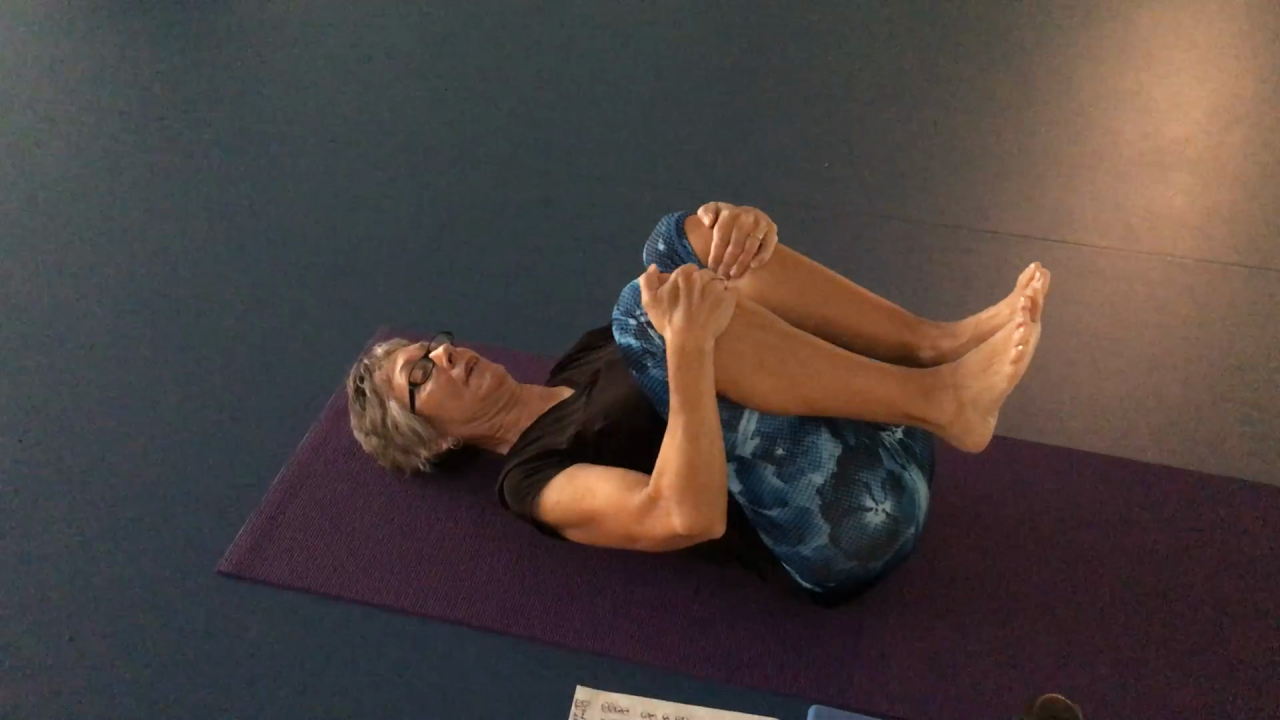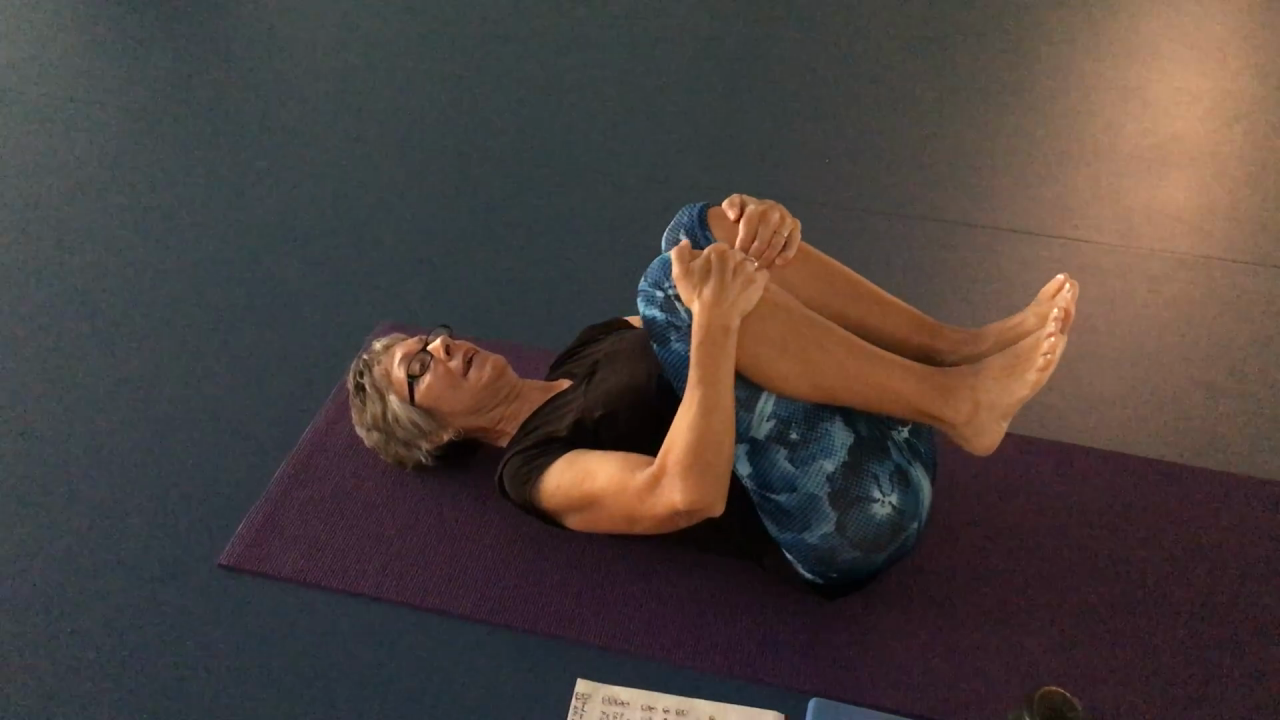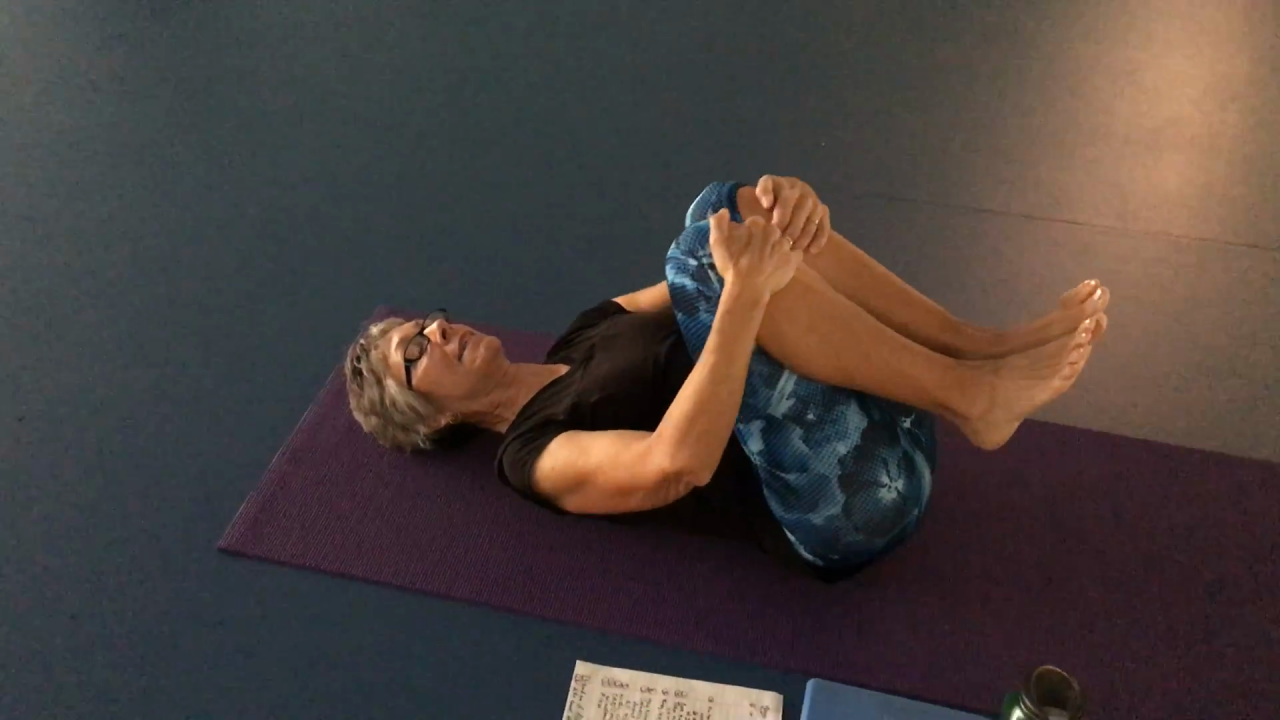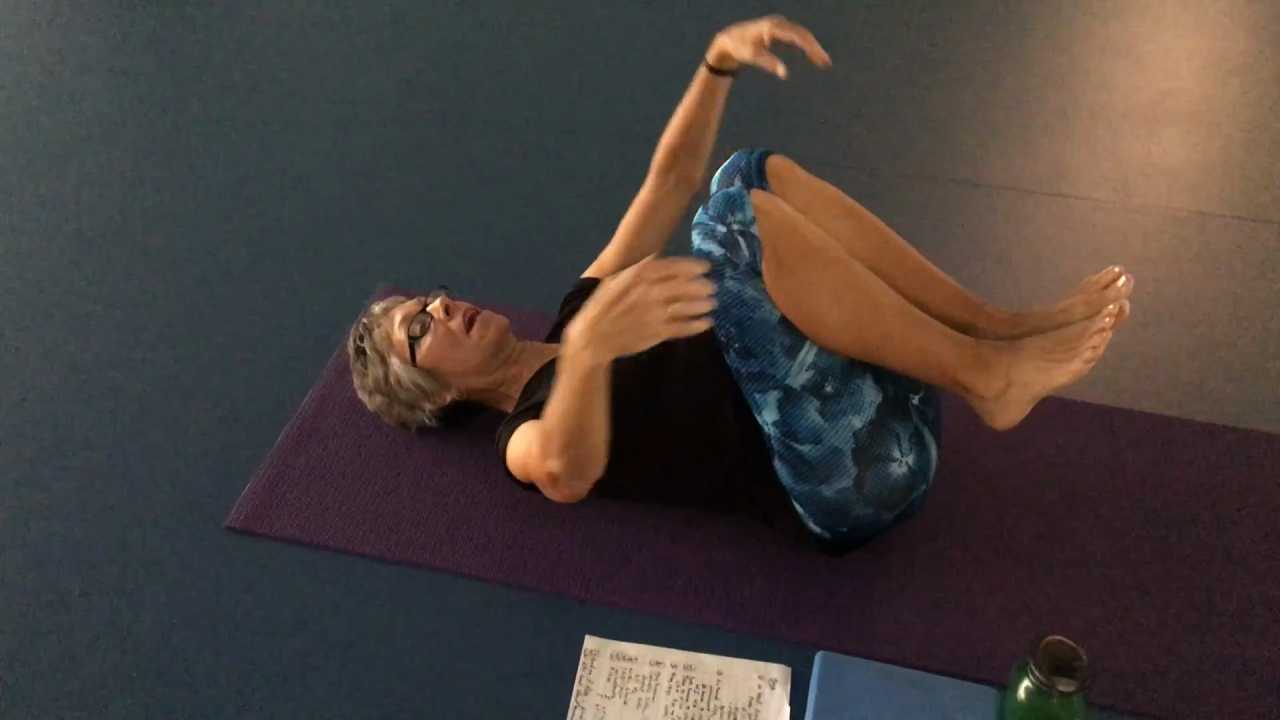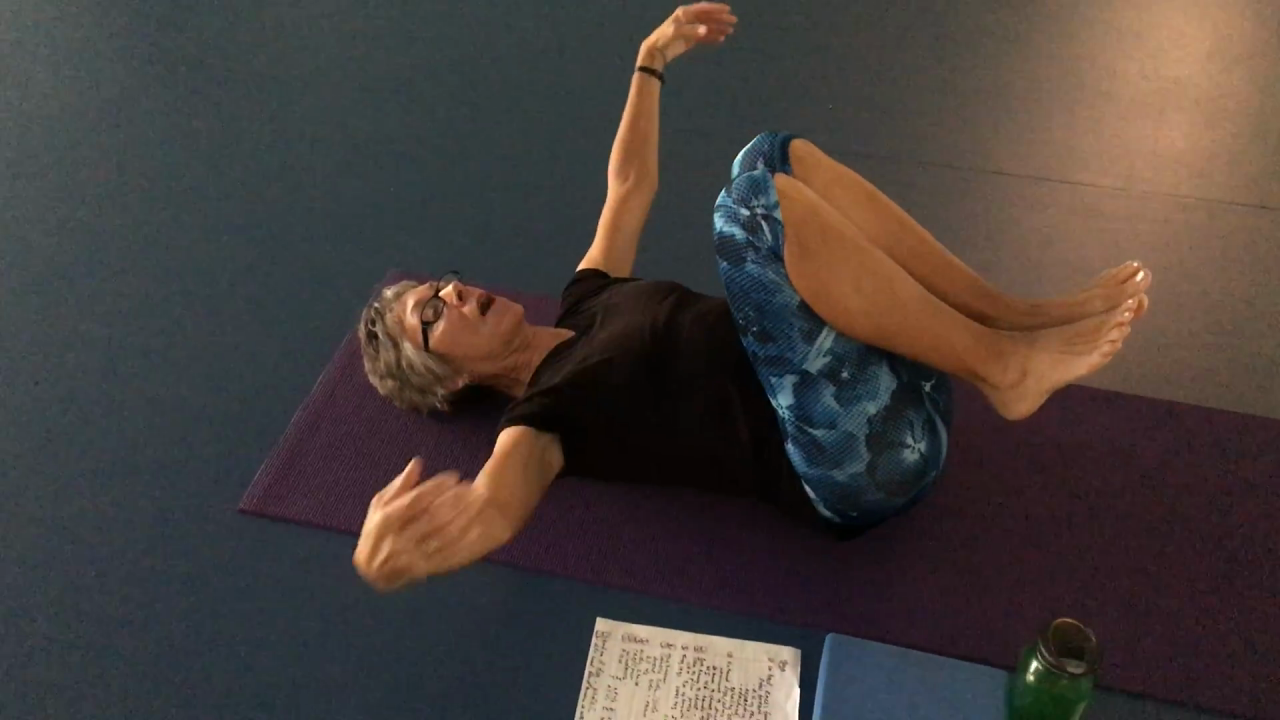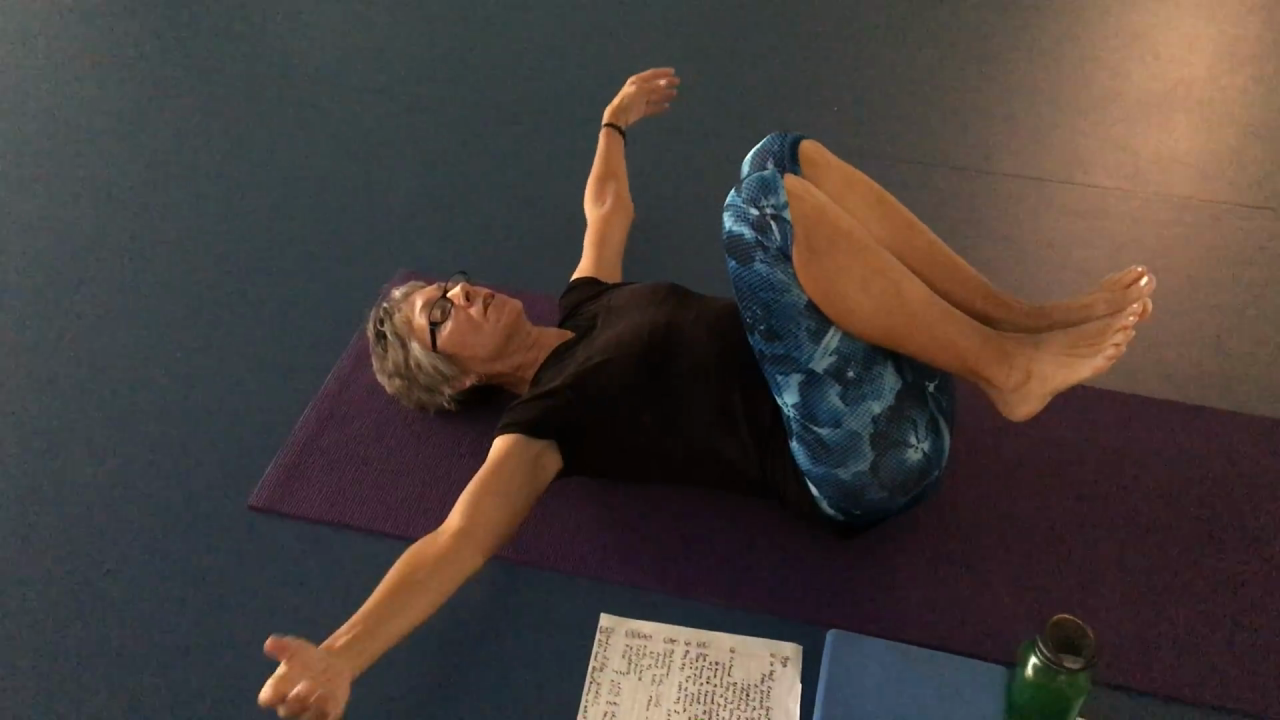
dt=0.5s
person 1, frame 1
left shoulder: (594, 354)
right shoulder: (537, 481)
left elbow: (747, 302)
right elbow: (690, 518)
left wrist: (745, 226)
right wrist: (687, 343)
left hip: (876, 446)
right hip: (847, 525)
left knee: (689, 240)
right knee: (650, 317)
left ankle: (937, 345)
right ankle: (943, 398)
person 1, frame 2
left shoulder: (593, 344)
right shoulder: (535, 472)
left elbow: (743, 302)
right elbow: (690, 496)
left wrist: (762, 223)
right wrist: (714, 320)
left hip: (880, 444)
right hip: (847, 522)
left knee: (705, 232)
right knee: (674, 288)
left ankle: (958, 348)
right ankle: (956, 402)
person 1, frame 3
left shoulder: (589, 329)
right shoulder: (535, 457)
left elbow: (746, 274)
right elbow: (679, 464)
left wrist: (781, 202)
right wrist: (746, 291)
left hip: (881, 431)
right hip: (847, 505)
left knee: (728, 215)
right knee: (707, 260)
left ankle: (979, 348)
right ankle: (972, 395)
person 1, frame 4
left shoulder: (581, 304)
right shoulder: (528, 437)
left elbow: (669, 184)
right elbow: (572, 467)
left wrist: (721, 59)
right wrist: (586, 346)
left hip: (884, 417)
right hip: (850, 480)
left knee: (752, 178)
right knee: (735, 222)
left ankle: (998, 329)
right ankle: (988, 379)
person 1, frame 5
left shoulder: (586, 306)
right shoulder: (538, 419)
left elbow: (630, 184)
right elbow: (491, 509)
right wrist: (393, 546)
left hip: (893, 395)
right hip: (858, 460)
left knee: (775, 161)
right knee: (757, 206)
left ankle: (1014, 318)
right ankle: (1003, 368)
person 1, frame 6
left shoulder: (583, 308)
right shoulder: (539, 423)
left elbow: (608, 208)
right elbow: (455, 543)
left wrist: (617, 119)
left hip: (890, 401)
right hip: (858, 462)
left knee: (784, 160)
right knee: (765, 208)
left ankle: (1021, 320)
right ankle: (1006, 369)
